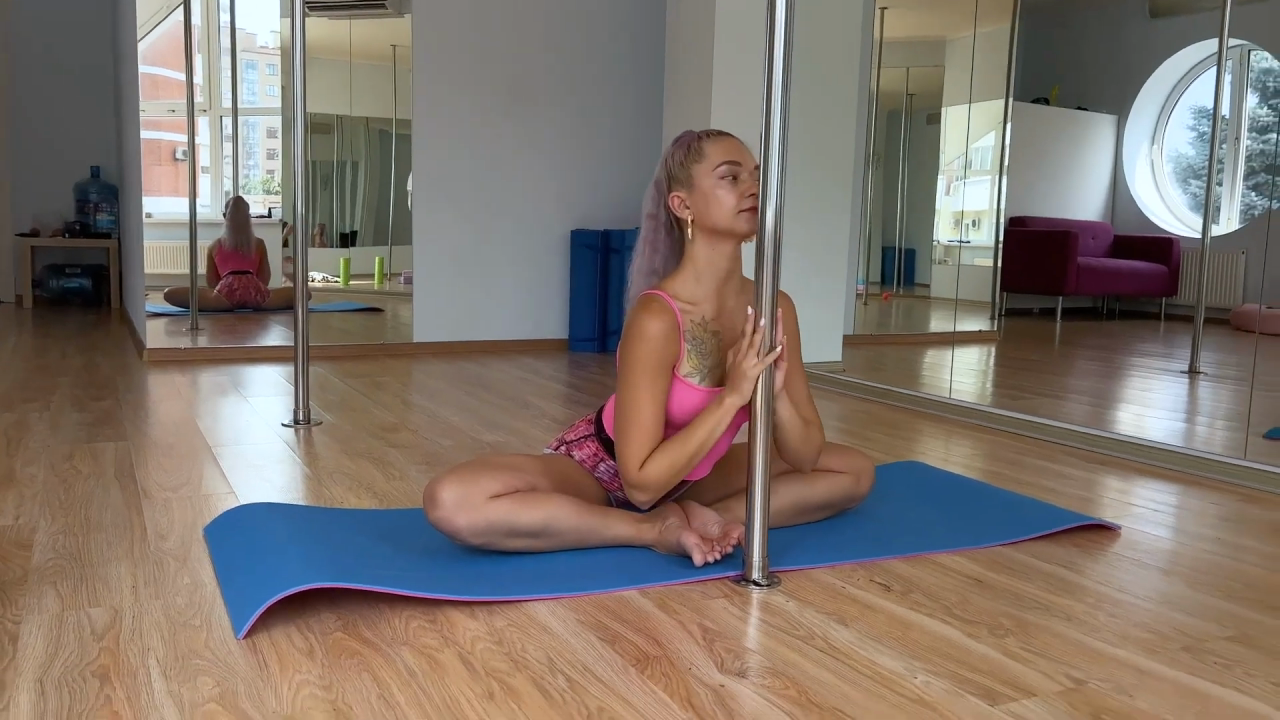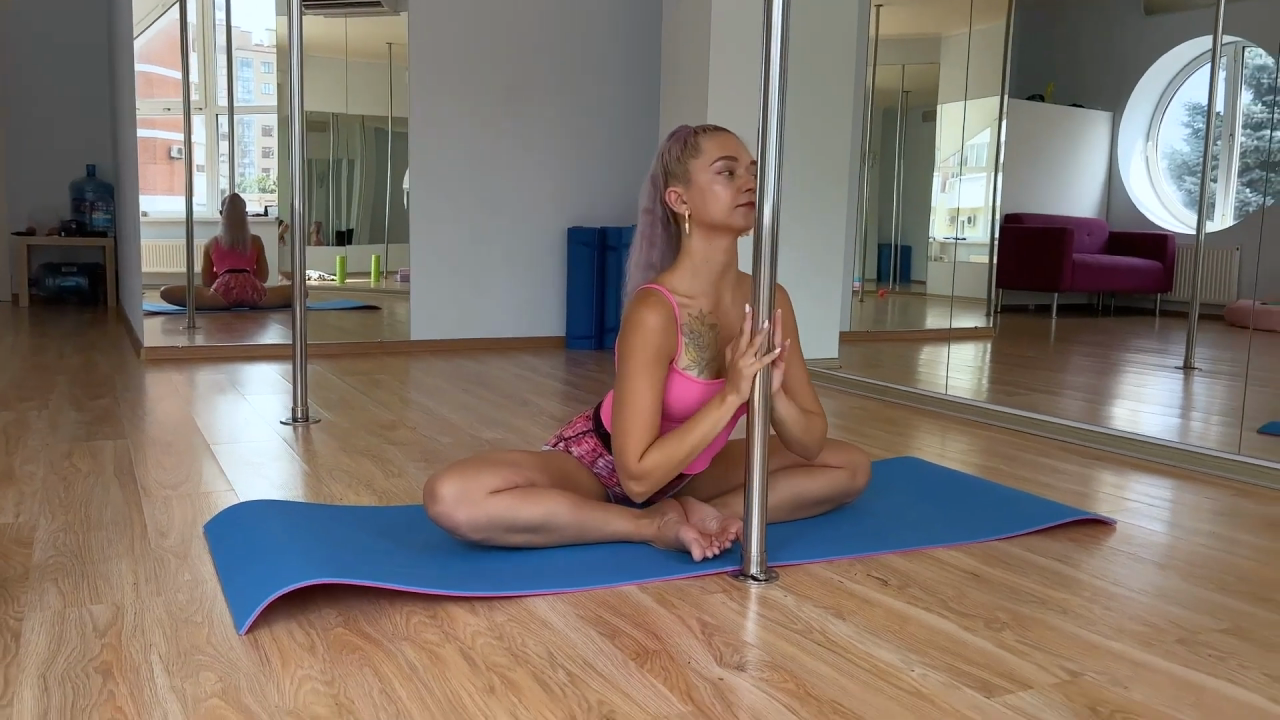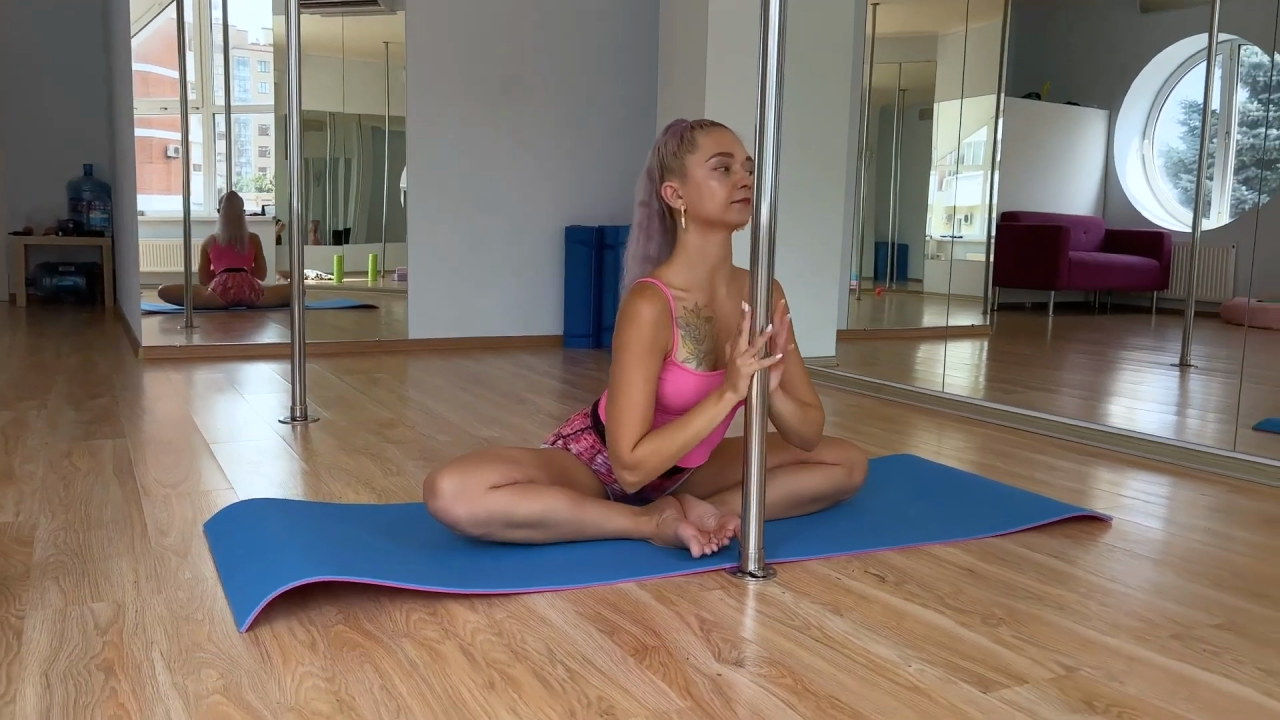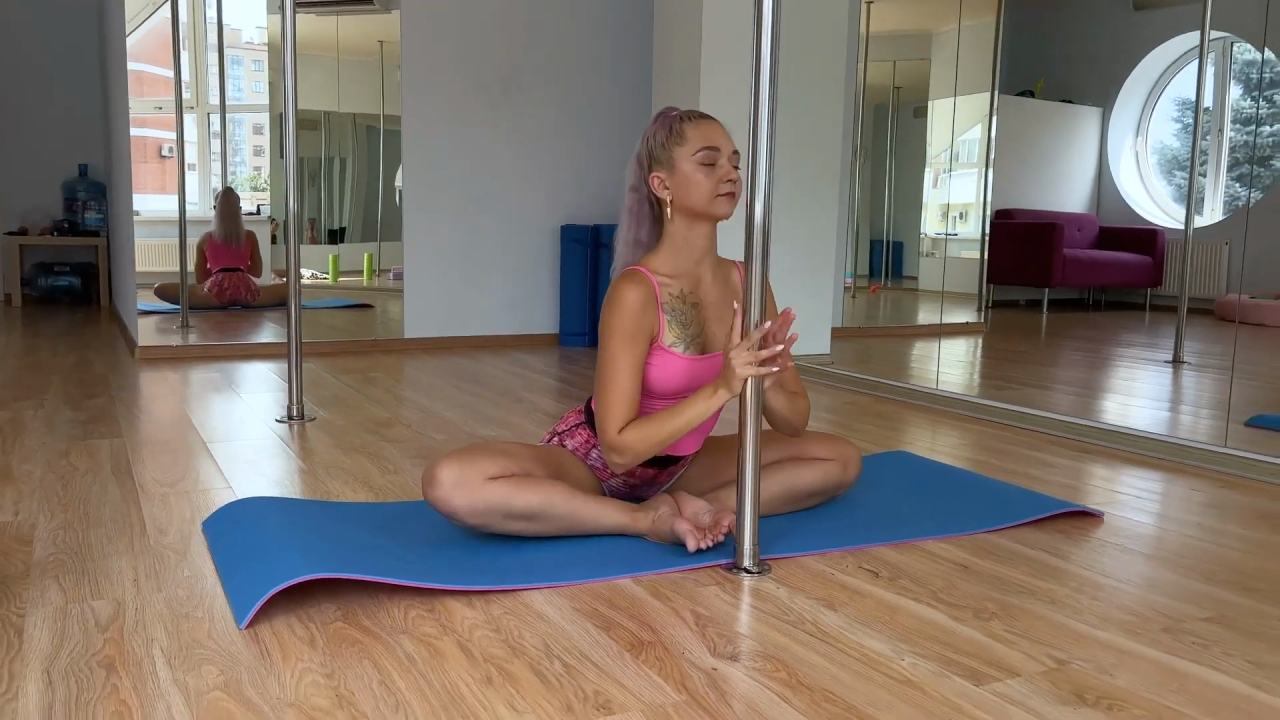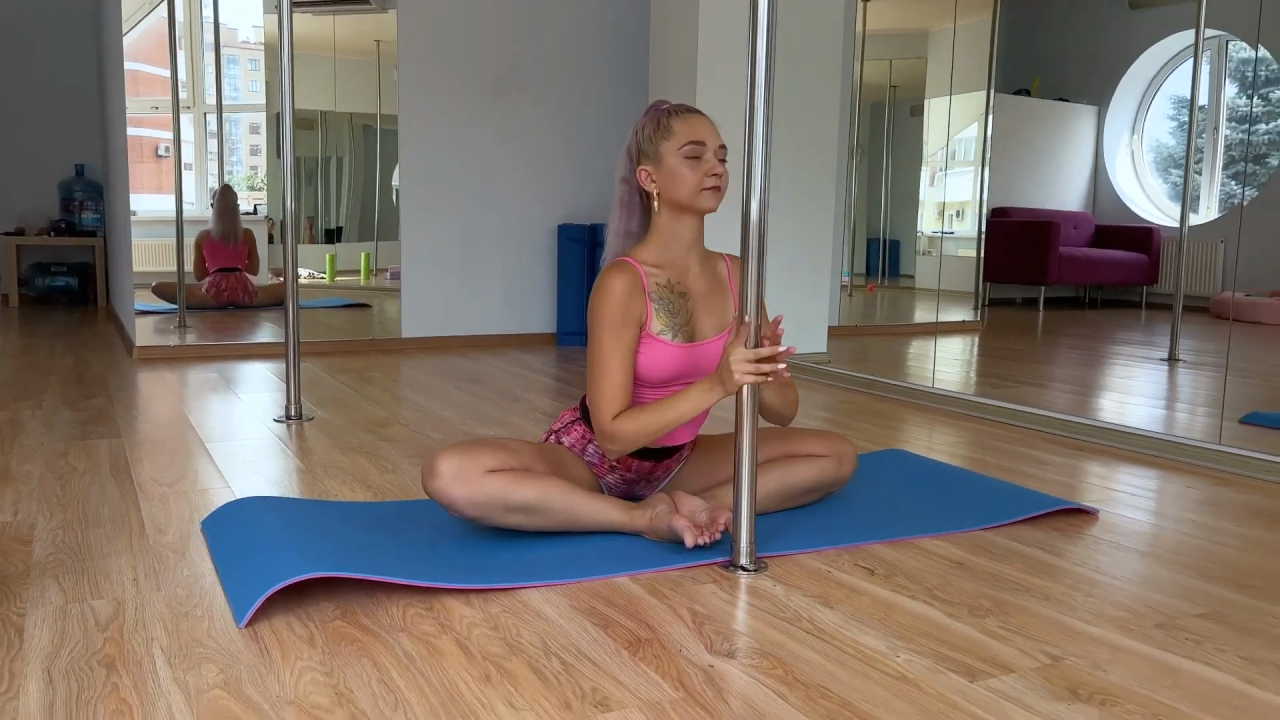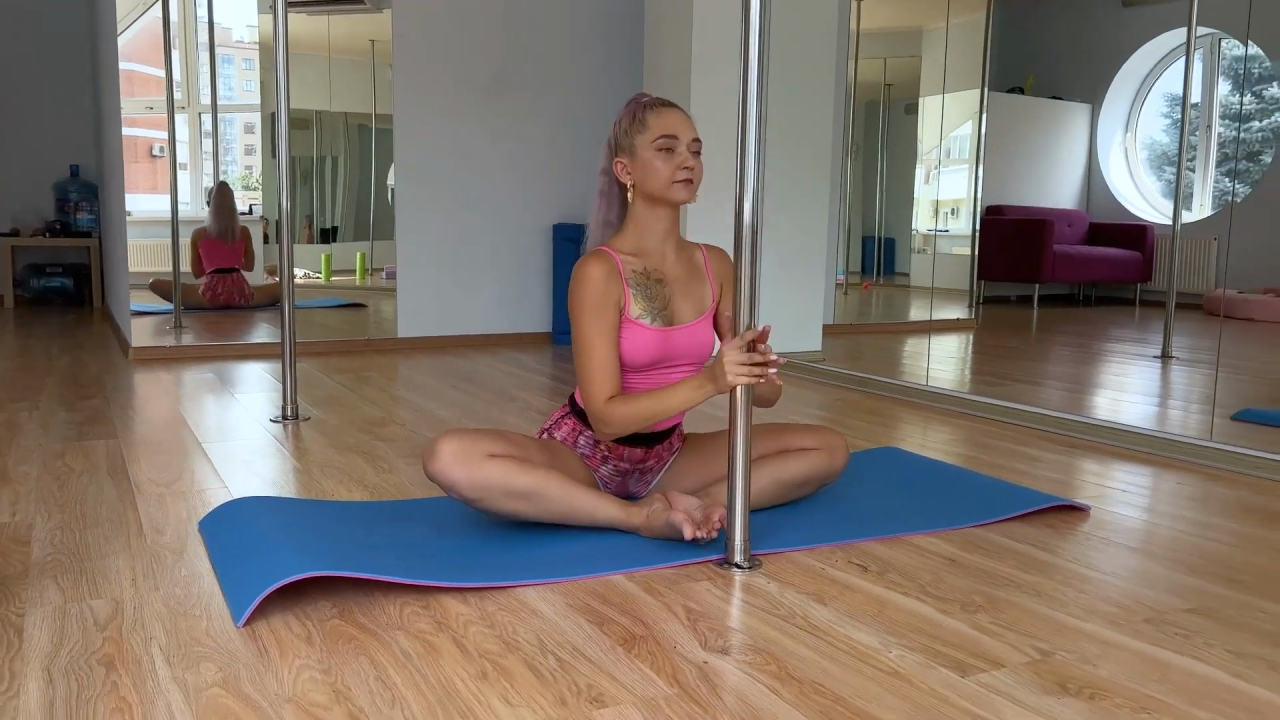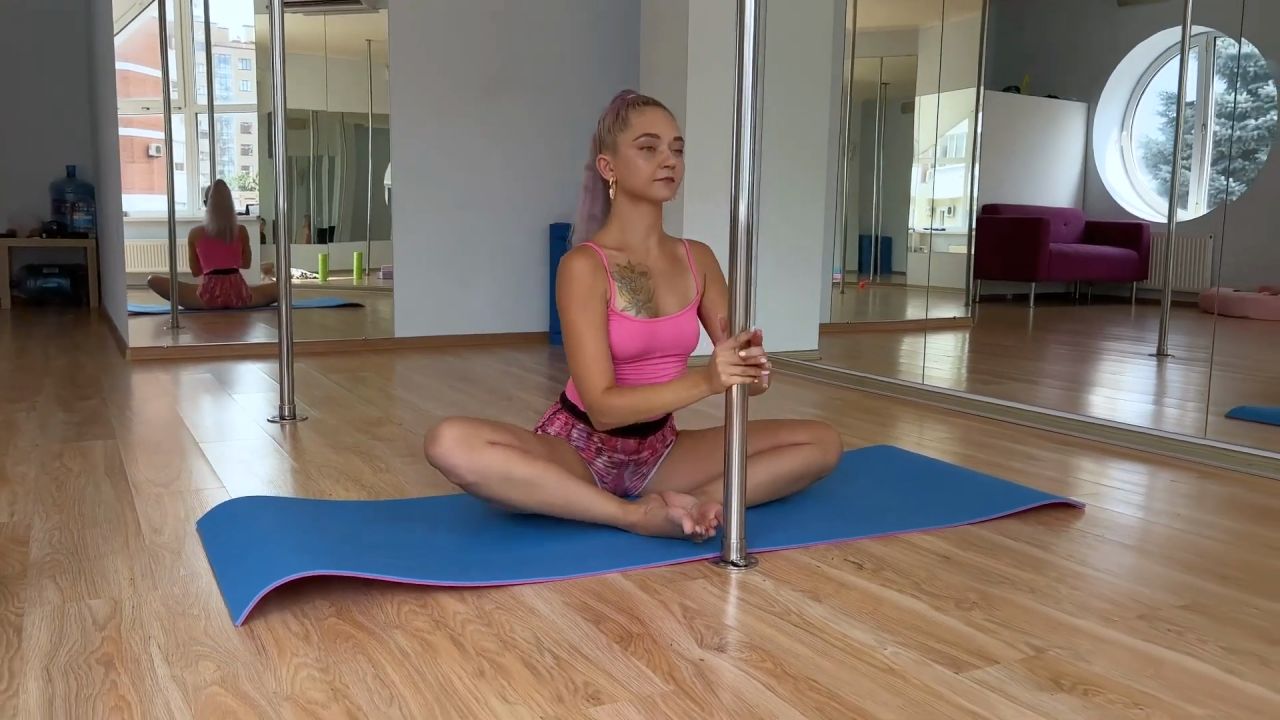
dt=0.1s
person 1, frame 1
left shoulder: (775, 310)
right shoulder: (656, 318)
left elbow: (805, 457)
right elbow: (641, 483)
left wrist: (774, 391)
right wrist: (732, 396)
left hip: (685, 478)
right hip: (598, 471)
left knee: (854, 472)
right knee: (450, 503)
left ankle: (707, 518)
right ankle: (656, 530)
person 1, frame 2
left shoulder: (770, 302)
right shoulder: (653, 312)
left elbow: (812, 442)
right elbow: (638, 476)
left wrist: (771, 392)
right wrist: (731, 396)
left hip: (685, 474)
right hip: (597, 468)
left knee: (851, 466)
right knee: (450, 499)
right ankle: (654, 526)
person 1, frame 3
left shoulder: (765, 296)
right shoulder: (649, 305)
left elbow: (809, 434)
right elbow: (631, 466)
left wrist: (768, 390)
right wrist: (728, 392)
left hip: (681, 470)
right hip: (595, 466)
left knee: (848, 464)
right knee: (450, 494)
right ankle: (651, 523)
person 1, frame 4
left shoulder: (748, 284)
right shoulder: (635, 292)
left elbow: (796, 420)
right elbow: (619, 447)
left wrist: (763, 382)
right wrist: (721, 388)
left hip: (678, 466)
right hip: (591, 462)
left knee: (841, 459)
right knee: (450, 485)
right ankle: (647, 521)
person 1, frame 5
left shoulder: (736, 276)
right shoulder: (623, 282)
left elbow: (784, 411)
right elbow: (613, 435)
left wrist: (757, 377)
right wrist: (717, 384)
left hip: (673, 462)
right hip: (588, 458)
left knee: (837, 456)
right knee: (448, 476)
right ankle: (645, 517)
person 1, frame 6
left shoulder: (714, 264)
right shoulder: (599, 271)
left elbow: (769, 393)
right elbow: (606, 416)
left wrist: (753, 368)
right wrist: (710, 381)
left hip: (664, 456)
right hip: (583, 455)
left knee: (829, 449)
right knee: (447, 458)
right ankle: (640, 516)
person 1, frame 7
left shoulder: (698, 259)
right shoulder: (584, 265)
left elbow: (757, 382)
right elbow: (602, 407)
left wrist: (748, 364)
right wrist: (705, 380)
left hip: (657, 451)
right hip: (577, 450)
left knee: (823, 443)
right knee: (448, 443)
right ankle: (637, 513)
